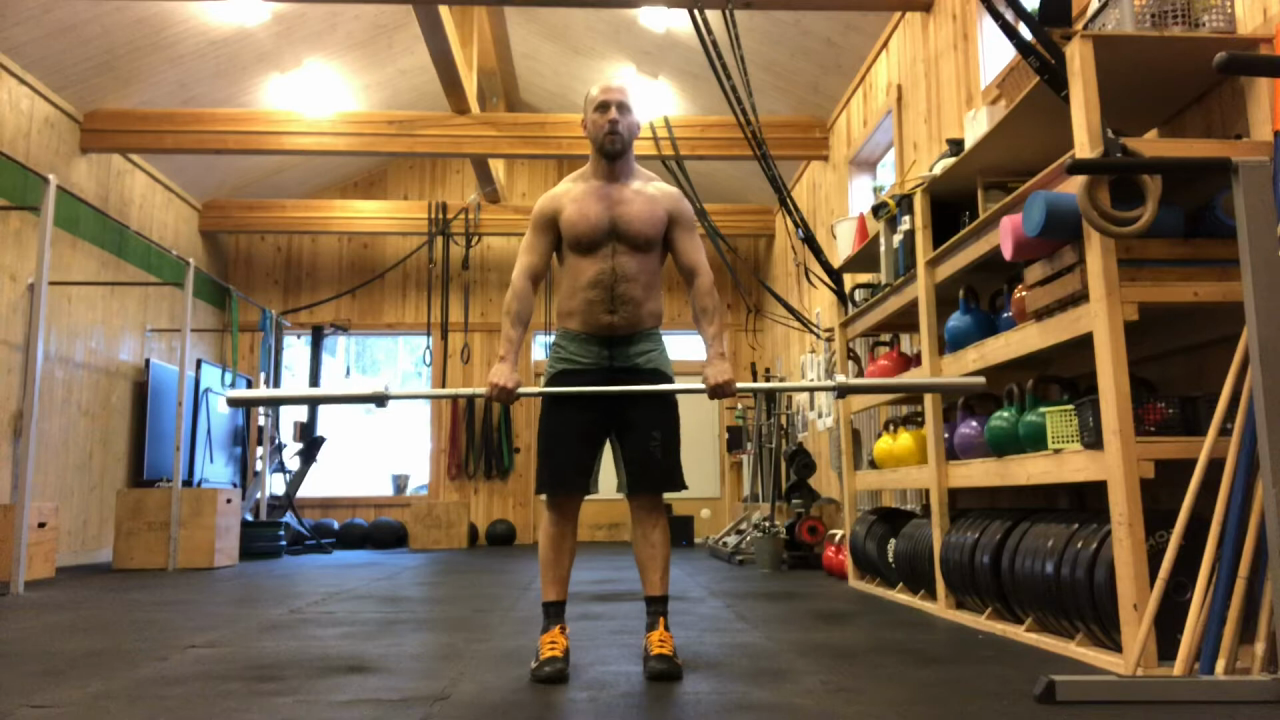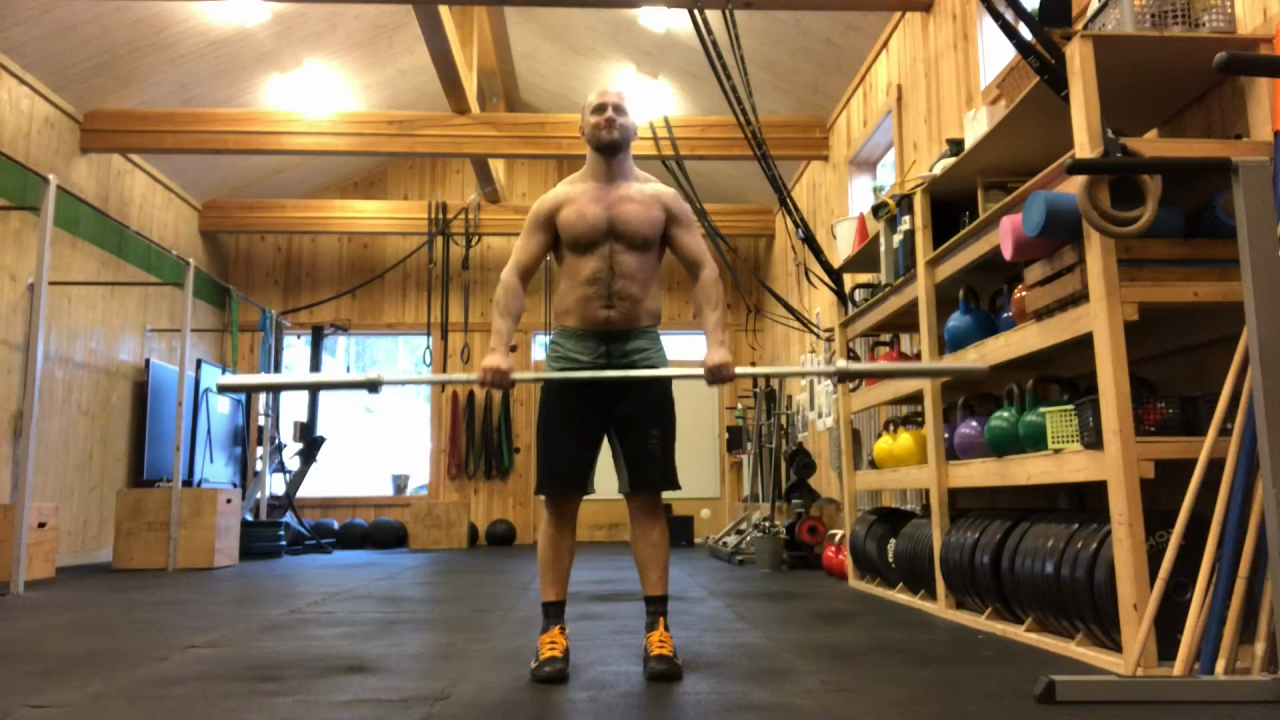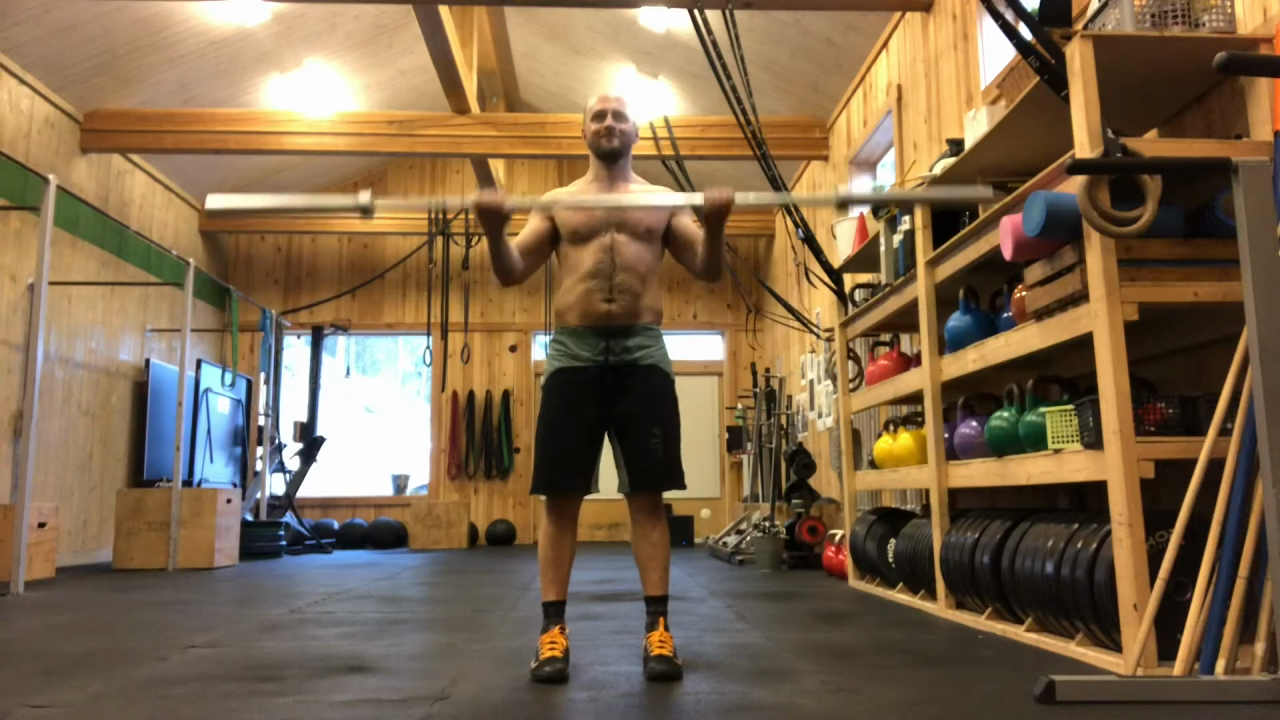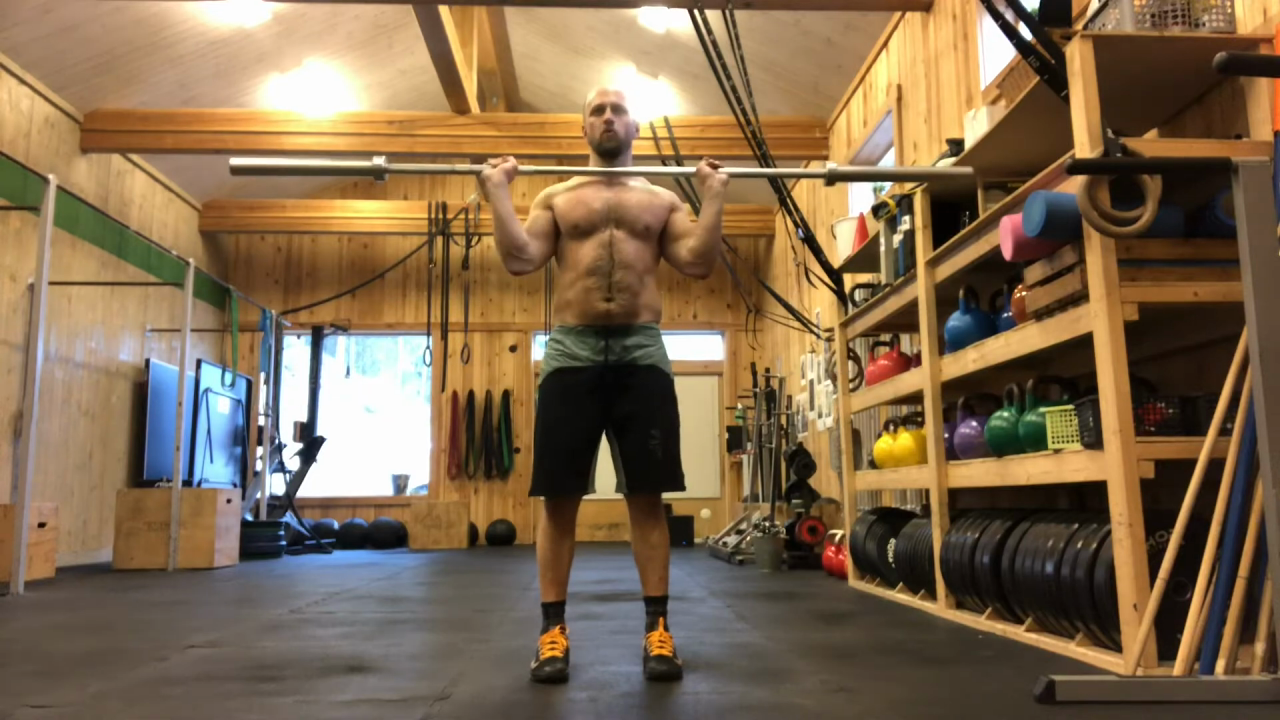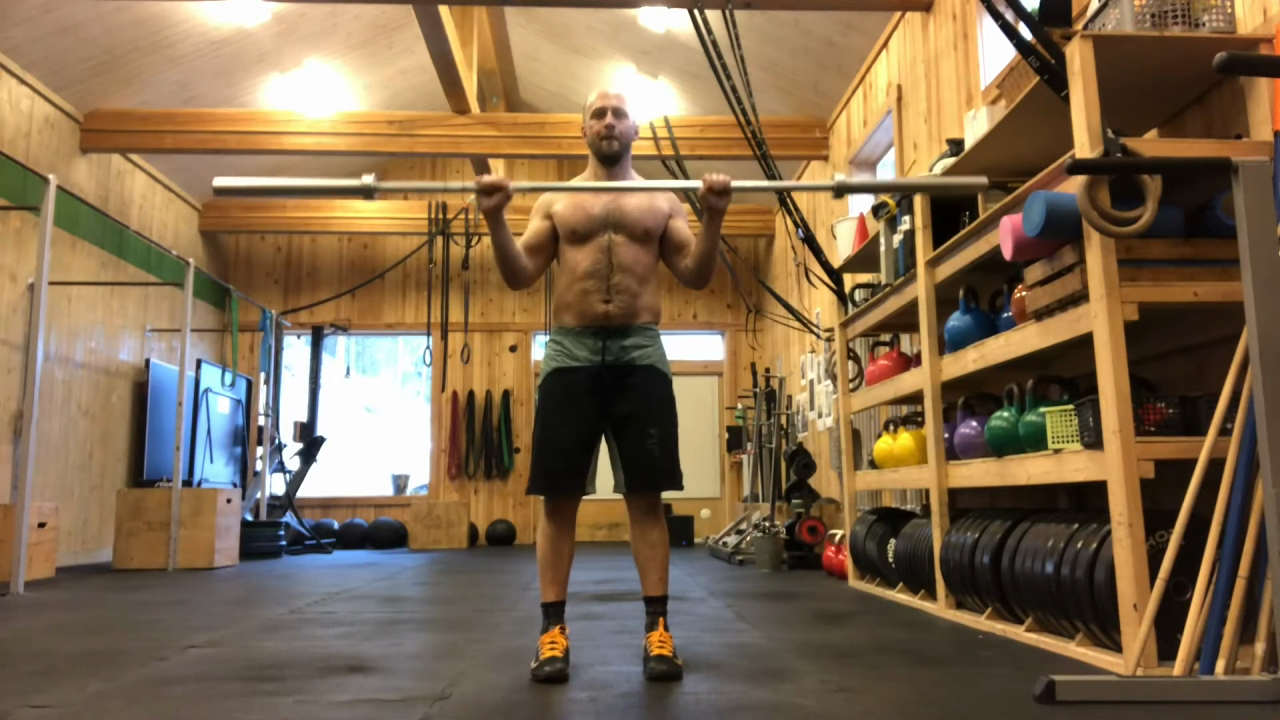
dt=0.4s
person 1, frame 1
left shoulder: (667, 200)
right shoulder: (556, 201)
left elbow: (699, 277)
right elbow: (524, 280)
left wrist: (716, 354)
right wrist: (506, 358)
left hip: (643, 357)
right hip: (574, 358)
left knee: (649, 497)
right knee: (561, 498)
left ankle: (657, 627)
right ankle: (553, 630)
person 1, frame 2
left shoulder: (664, 199)
right shoulder: (555, 201)
left elbow: (703, 268)
right elbow: (516, 274)
left wrist: (716, 341)
right wrist: (498, 346)
left hip: (641, 355)
right hip: (572, 355)
left knee: (647, 495)
right knee: (560, 497)
left ankle: (657, 627)
right ankle: (553, 629)
person 1, frame 3
left shoulder: (663, 201)
right shoulder: (557, 202)
left elbow: (707, 269)
right elbow: (512, 270)
left wrist: (717, 222)
right wrist: (493, 227)
left hip: (642, 353)
right hip: (574, 353)
left knee: (648, 494)
right knee: (561, 495)
left ankle: (657, 627)
right ankle: (553, 628)
person 1, frame 4
left shoulder: (663, 199)
right shoulder: (555, 197)
left elbow: (699, 262)
right elbow: (518, 260)
left wrist: (713, 194)
right wrist: (497, 191)
left hip: (641, 352)
right hip: (572, 352)
left knee: (647, 495)
right knee: (559, 496)
left ankle: (657, 628)
right ankle: (553, 629)
person 1, frame 5
left shoulder: (664, 201)
right shoulder: (555, 201)
left elbow: (697, 275)
right elbow: (518, 276)
left wrist: (713, 215)
right wrist: (494, 216)
left hip: (640, 354)
right hip: (571, 354)
left knee: (646, 495)
right knee: (558, 496)
left ankle: (657, 628)
right ankle: (553, 630)
